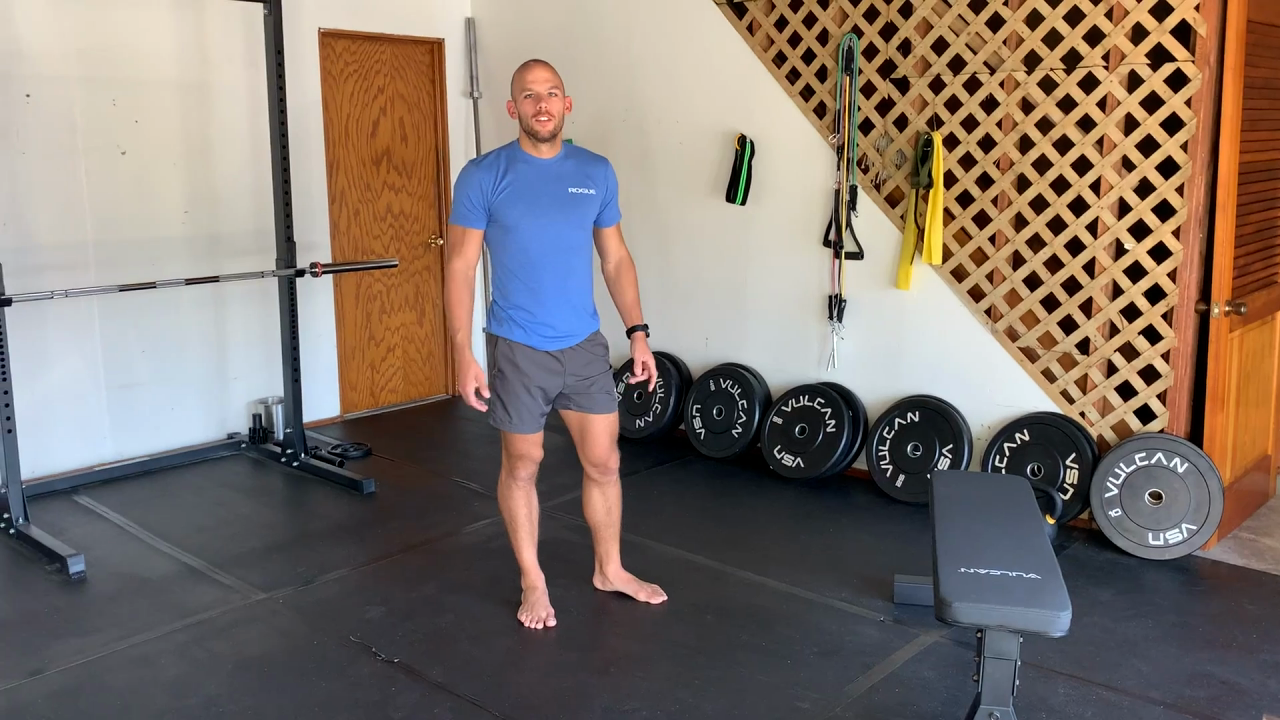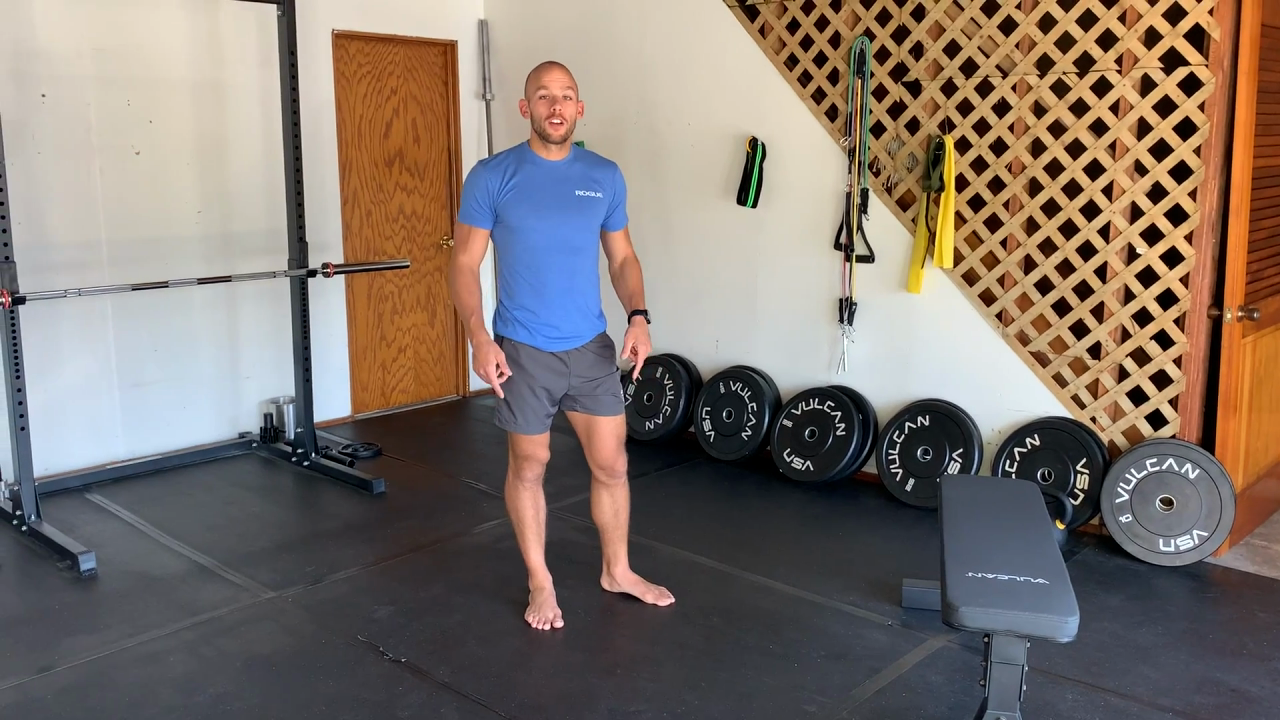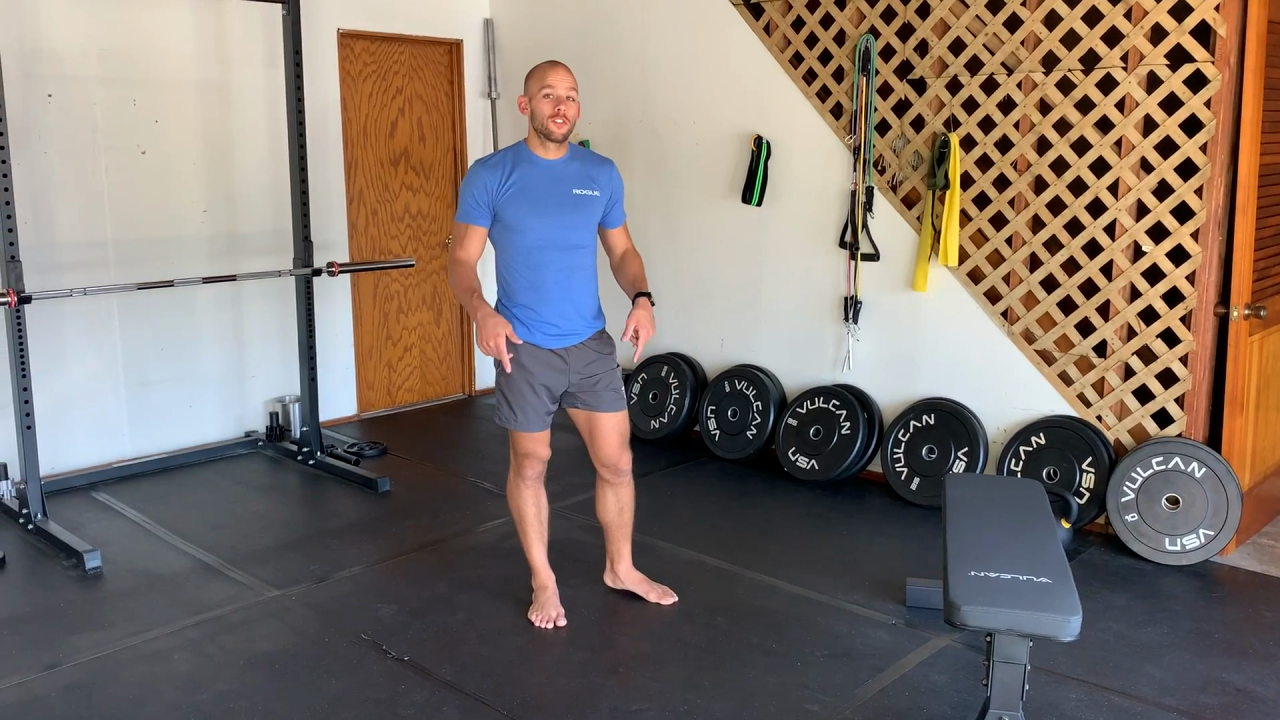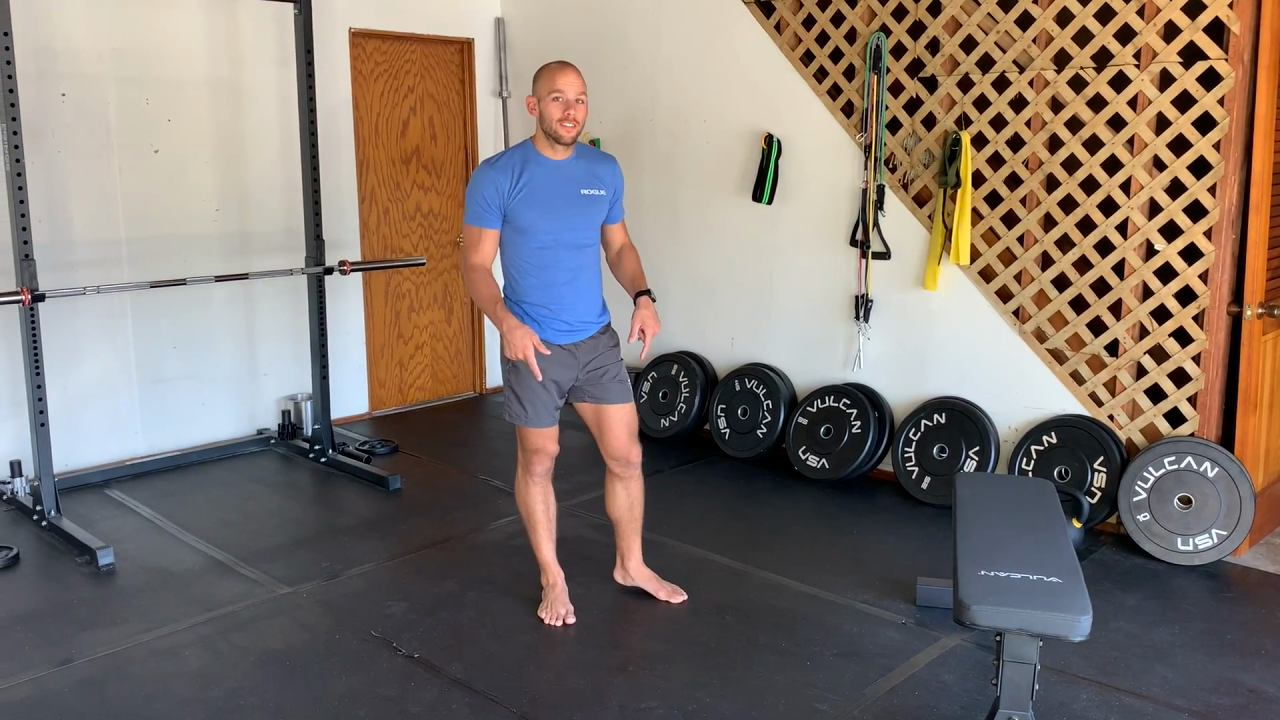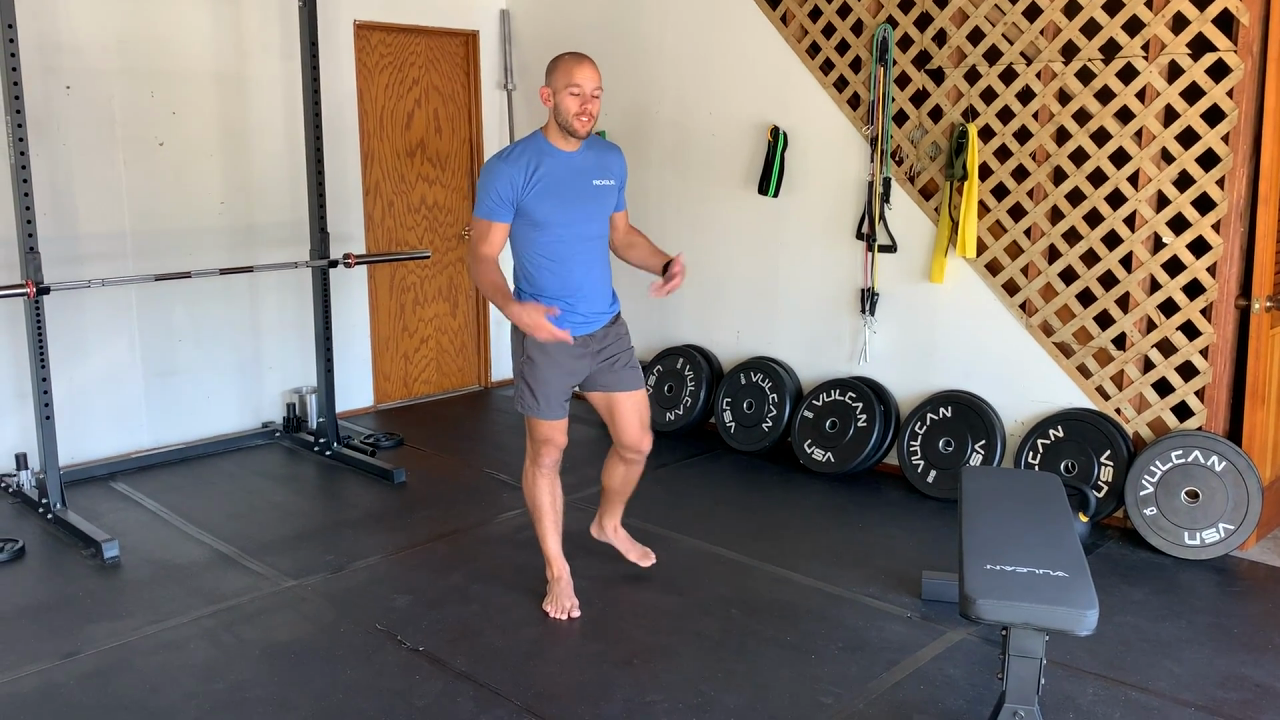
dt=0.5s
person 1, frame 1
left shoulder: (596, 172)
right shoulder: (483, 176)
left elbow: (615, 256)
right elbow: (460, 267)
left wrist: (638, 333)
right wrist: (463, 353)
left hip: (585, 345)
right hip: (519, 349)
left knee: (604, 463)
right knee: (521, 467)
left ankle: (609, 568)
right ankle: (533, 581)
person 1, frame 2
left shoulder: (605, 176)
right shoulder: (492, 176)
left elbow: (623, 256)
right elbow: (465, 262)
left wrist: (638, 317)
right wrist: (477, 335)
left hip: (592, 347)
right hip: (523, 351)
left knee: (612, 465)
right knee: (528, 468)
left ankle: (617, 570)
right ankle: (540, 583)
person 1, frame 3
left shoulder: (602, 172)
right shoulder: (489, 176)
left elbow: (621, 248)
right elbow: (461, 258)
left wrist: (641, 299)
right wrist: (481, 312)
left hip: (591, 344)
right hip: (525, 349)
left knee: (617, 462)
right knee: (530, 466)
left ankle: (621, 568)
right ankle: (543, 581)
person 1, frame 4
left shoulder: (604, 170)
right shoulder: (496, 176)
right elbow: (476, 263)
left wrist: (642, 297)
right wrist: (508, 323)
left hip: (597, 339)
right hip: (534, 345)
left knee: (626, 455)
right knee: (538, 462)
left ankle: (631, 564)
right ankle: (552, 578)
person 1, frame 5
left shoulder: (611, 159)
right shoulder: (509, 168)
right elbow: (483, 256)
left wrist: (665, 264)
right wrist: (513, 308)
left hip: (607, 330)
right hip: (543, 335)
left knee: (636, 442)
right knee: (547, 454)
left ankle: (609, 522)
right ankle: (558, 570)
